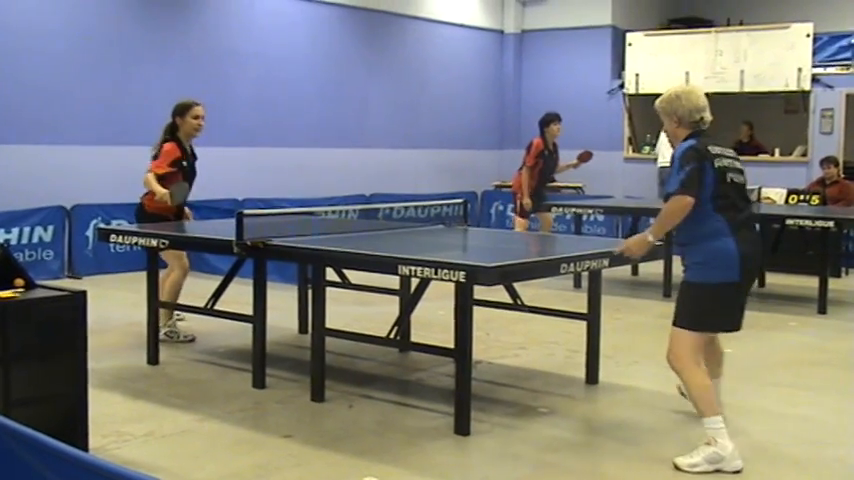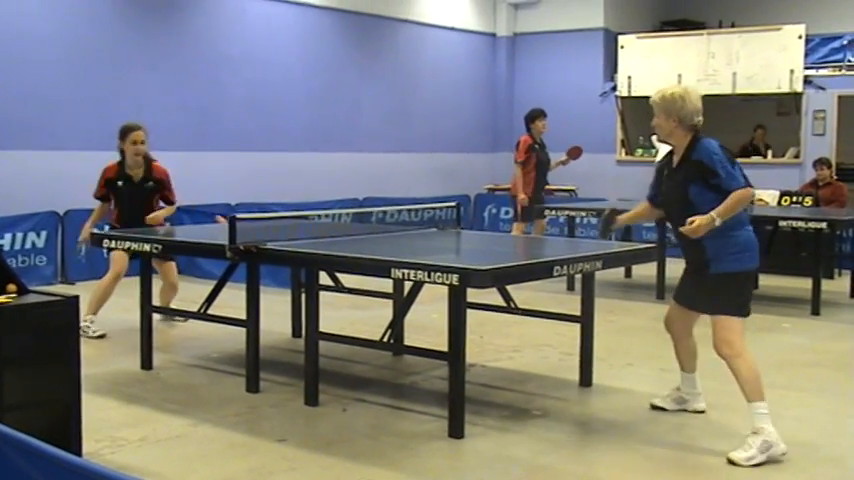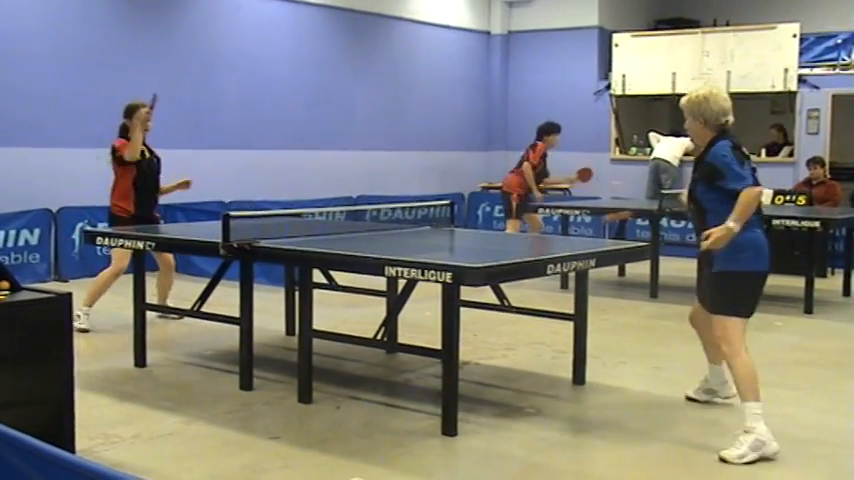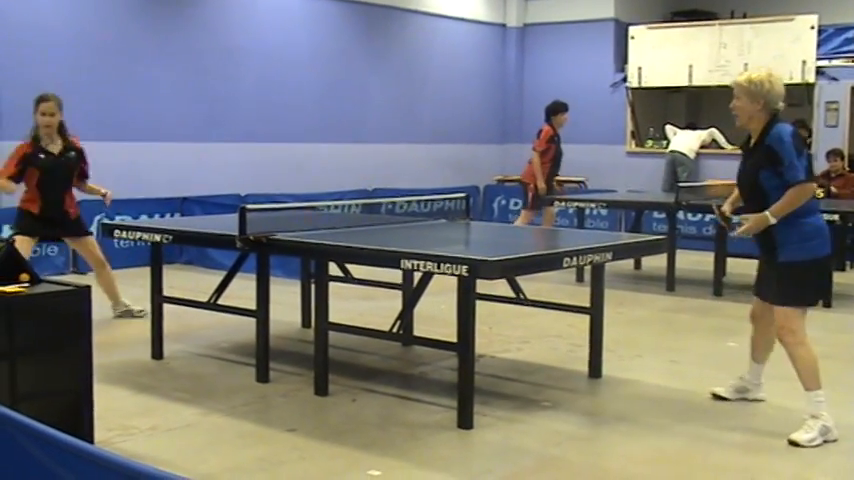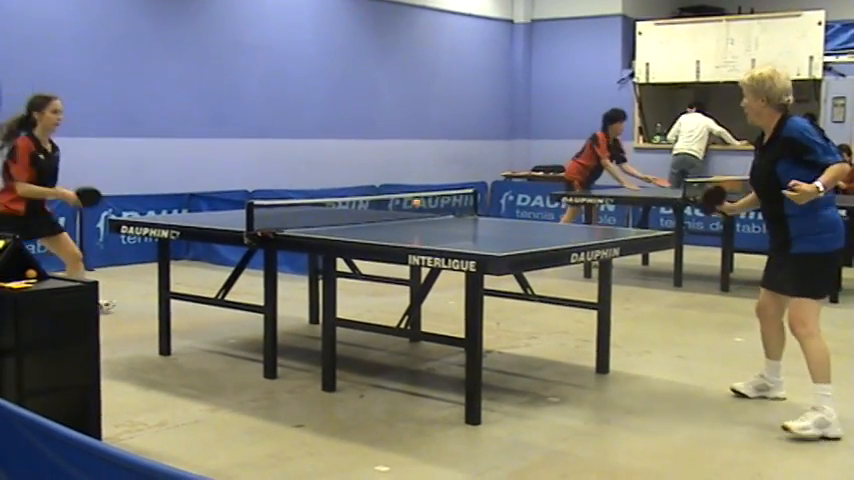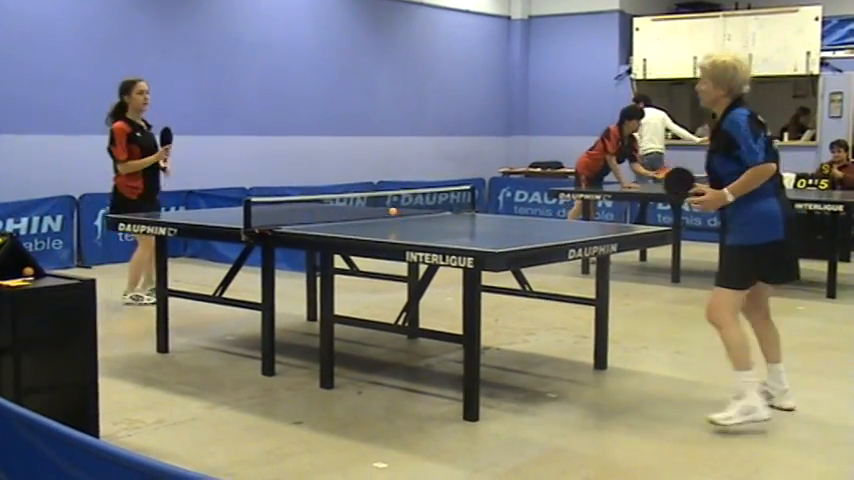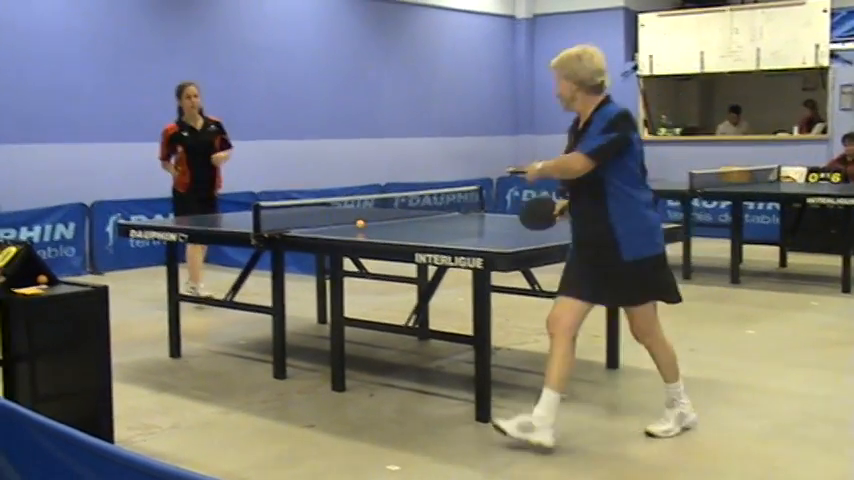
dt=0.7s
person 1, frame 1
left shoulder: (689, 151)
right shoulder: (724, 152)
left elbow: (682, 200)
left wrist: (648, 237)
right wrist: (664, 228)
left hip: (712, 263)
right hip: (739, 257)
left knee: (681, 355)
right knee: (702, 333)
left ankle: (720, 447)
right ankle: (709, 393)
person 1, frame 2
left shoulder: (708, 151)
right shoulder: (669, 162)
left elbow: (743, 192)
right elbow: (656, 205)
left wrist: (712, 219)
right wrist: (622, 219)
left hip: (731, 258)
right hip: (704, 259)
left knee: (728, 343)
right knee: (676, 322)
left ankle: (767, 435)
right ankle: (688, 393)
person 1, frame 3
left shoulder: (722, 153)
right shoulder: (714, 151)
left elbow: (752, 191)
left wrist: (730, 227)
right wrist: (693, 194)
left hip: (738, 257)
right hip: (726, 258)
left knee: (729, 341)
right knee: (700, 317)
left ankle: (758, 433)
right ankle: (717, 384)
person 1, frame 4
left shoulder: (783, 136)
right shoulder: (753, 142)
left elbow: (805, 186)
left wrist: (766, 217)
right wrist: (731, 204)
left hip: (801, 245)
right hip: (776, 247)
left knee: (788, 330)
right knee: (761, 317)
left ankle: (821, 419)
right ankle: (752, 382)
person 1, frame 5
left shoulder: (797, 130)
right shoulder: (764, 142)
left elbow: (839, 164)
left wrist: (816, 188)
right wrist: (735, 207)
left hip: (815, 238)
right hip: (787, 240)
left knee: (801, 323)
right knee: (767, 309)
left ankle: (825, 413)
right ankle: (771, 381)
person 1, frame 6
left shoulder: (738, 120)
right shoulder: (729, 121)
left elbow: (766, 166)
left wrist: (726, 197)
right wrist: (709, 188)
left hip: (753, 231)
right hip: (759, 229)
left knee: (720, 311)
right knee: (754, 308)
left ankle: (750, 400)
right ankle: (777, 387)
person 1, frame 7
left shoulder: (615, 117)
right shoulder: (580, 124)
left elbow: (579, 164)
left wrist: (539, 170)
right wrist: (567, 203)
left hip: (630, 244)
right hip: (591, 246)
left knee: (645, 331)
right knee: (559, 326)
left ankle: (680, 407)
right ankle: (542, 421)
person 2, frame 1
left shoulder: (188, 150)
right shoulder: (170, 149)
right elbow: (149, 177)
left wrist: (181, 207)
right wrist: (159, 190)
left hip: (167, 215)
right hip: (153, 216)
left knee: (175, 264)
right knee: (181, 266)
left ankle: (161, 311)
right ankle: (165, 327)
person 2, frame 2
left shoulder: (157, 172)
right shoulder: (109, 173)
left elbow: (171, 205)
right elbow: (104, 204)
left wrist: (160, 214)
right wrist: (89, 225)
right hip: (123, 231)
left knee: (172, 283)
right knee: (116, 272)
right ankle: (87, 320)
person 2, frame 3
left shoulder: (152, 155)
right shoulder: (120, 146)
right elbow: (132, 155)
left wrist: (176, 186)
right wrist: (139, 121)
left hip: (148, 217)
right hip: (123, 217)
left knee: (168, 263)
right knee: (118, 267)
left ankle: (162, 306)
right ankle: (82, 312)
person 2, frame 4
left shoulder: (74, 149)
right shoulder: (25, 150)
left elbow: (80, 184)
left wrist: (100, 191)
left hip: (65, 214)
right hip: (32, 215)
left knee: (98, 261)
left ankle: (120, 305)
person 2, frame 5
left shoulder: (52, 148)
right shoulder: (23, 146)
right elbow: (21, 189)
left wrist: (68, 196)
right wrist: (61, 193)
left hip: (38, 213)
left knee: (75, 256)
person 2, frame 6
left shoulder: (145, 126)
right shoulder: (121, 129)
right elbow: (122, 167)
left wrist: (160, 163)
right wrist: (152, 159)
left hip: (149, 192)
right hip: (130, 195)
left knee: (153, 237)
right knee: (147, 241)
left ankle: (147, 283)
right ankle: (131, 292)
person 2, frame 7
left shoulder: (215, 125)
right shoulder: (172, 131)
left elbow: (227, 150)
right elbow: (164, 161)
left wrist: (222, 156)
right wrist: (172, 169)
left hip: (209, 189)
right hip: (186, 191)
left ankle: (192, 283)
right ankle: (197, 287)
